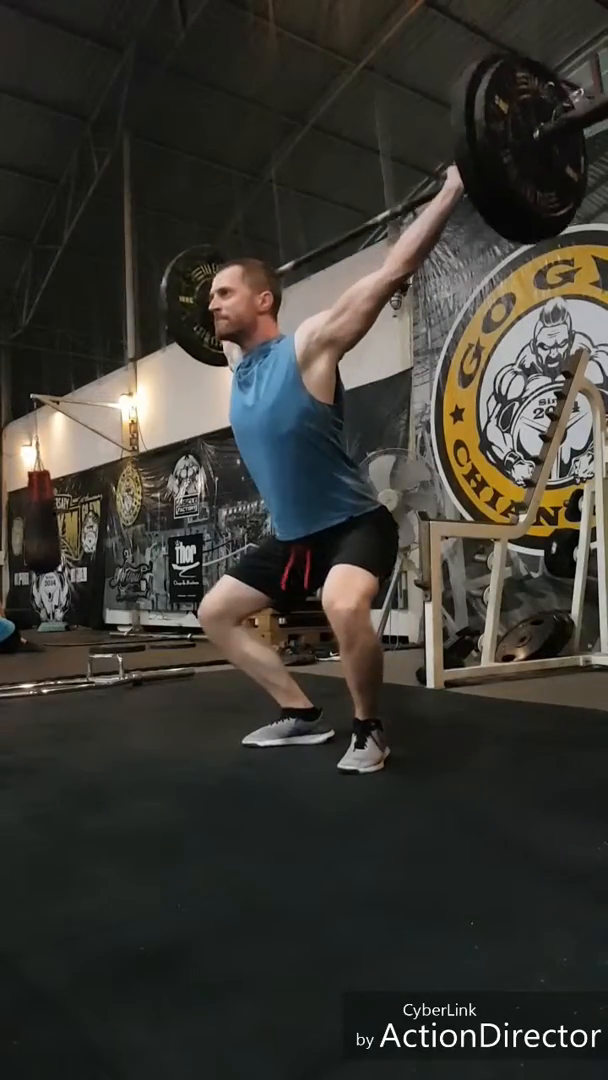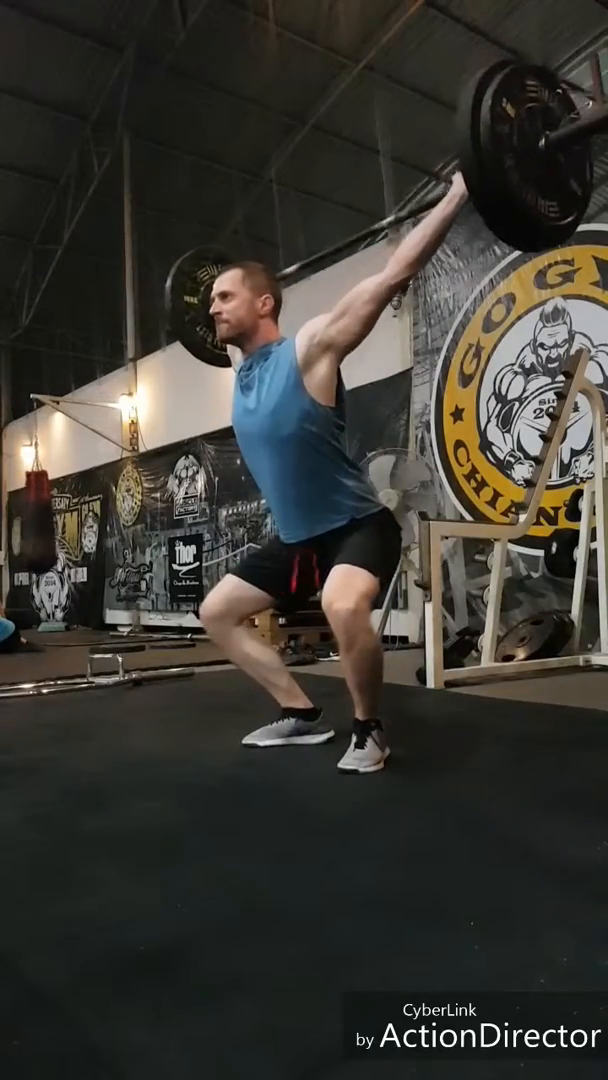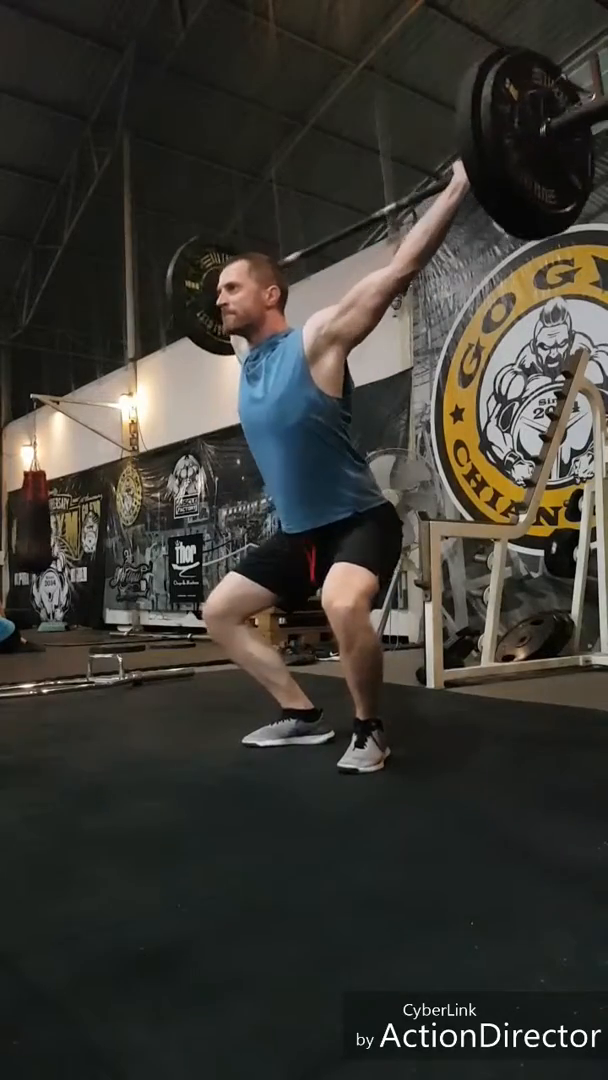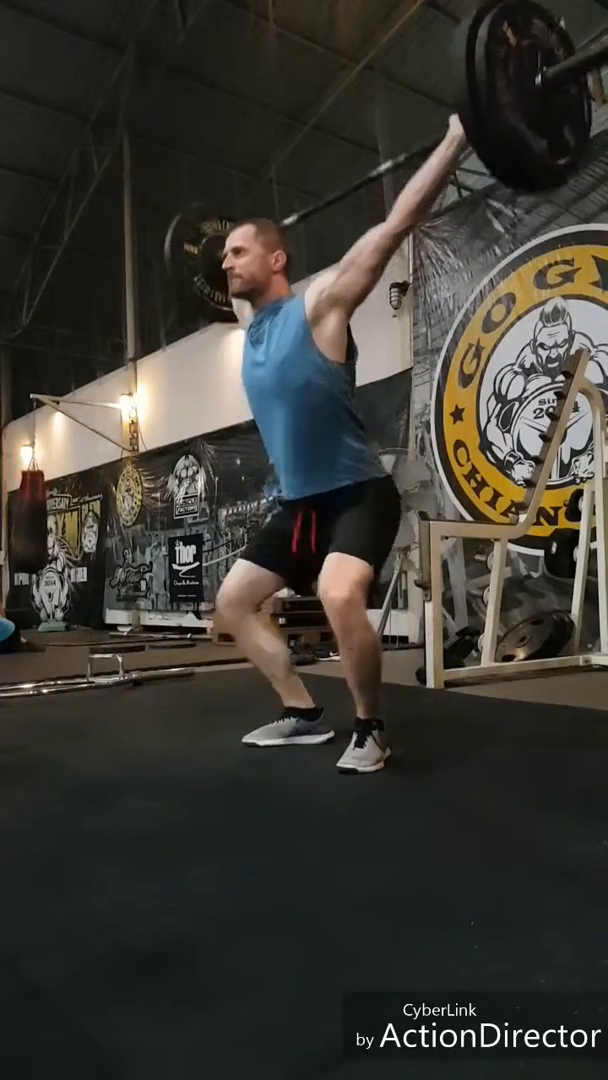
dt=0.2s
person 1, frame 1
left shoulder: (308, 346)
right shoulder: (242, 363)
left elbow: (390, 271)
right elbow: (228, 332)
left wrist: (452, 190)
left hip: (355, 524)
right hip: (293, 536)
left knee: (344, 606)
right knee: (215, 613)
left ankle: (369, 730)
right ankle: (301, 714)
person 1, frame 2
left shoulder: (308, 350)
right shoulder: (245, 367)
left elbow: (391, 276)
right elbow: (230, 330)
left wrist: (457, 197)
left hip: (357, 526)
right hip: (296, 538)
left knee: (342, 606)
right knee: (216, 612)
left ankle: (369, 730)
right ankle: (302, 714)
person 1, frame 3
left shoulder: (315, 341)
right shoulder: (252, 357)
left elbow: (400, 267)
right elbow: (240, 320)
left wrist: (459, 187)
left hip: (359, 521)
right hip: (298, 531)
left knee: (343, 605)
right knee: (219, 611)
left ankle: (369, 730)
right ankle: (302, 714)
person 1, frame 4
left shoulder: (318, 306)
right shoulder: (255, 323)
left elbow: (392, 227)
right elbow: (241, 295)
left wrist: (454, 141)
left hip: (358, 493)
right hip: (298, 502)
left knee: (340, 596)
right knee: (231, 601)
left ankle: (369, 729)
right ankle: (303, 713)
